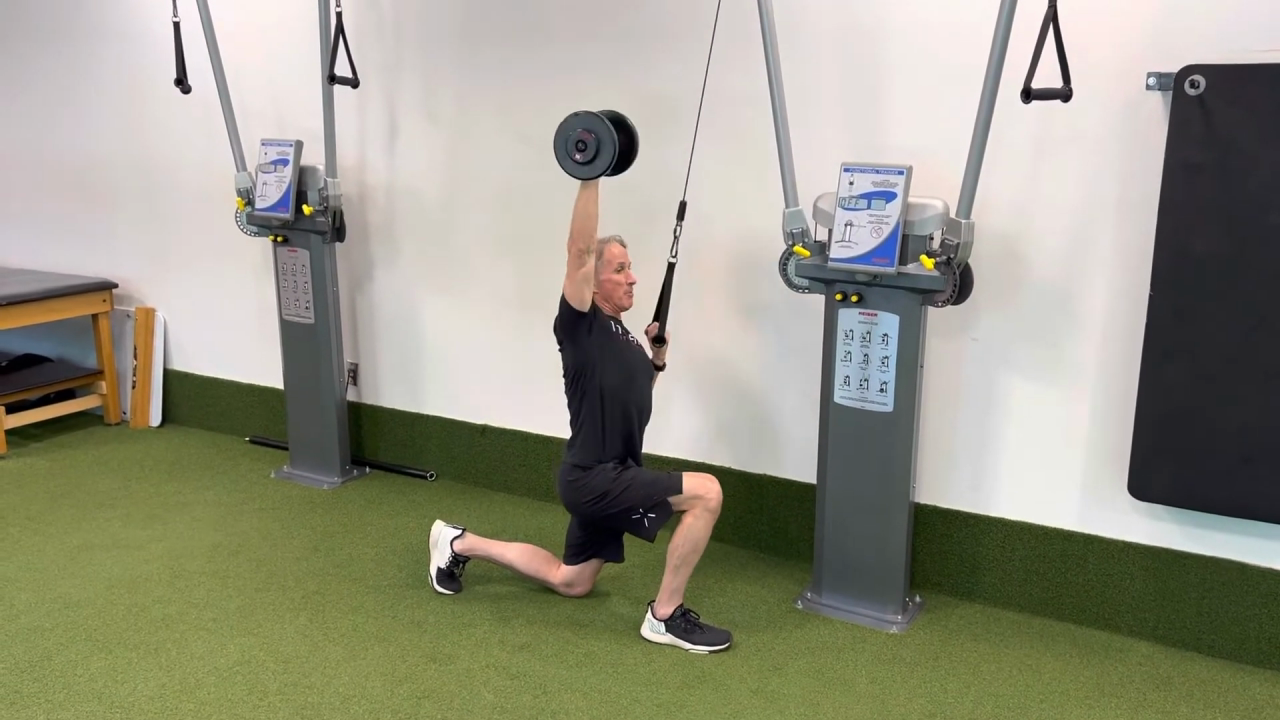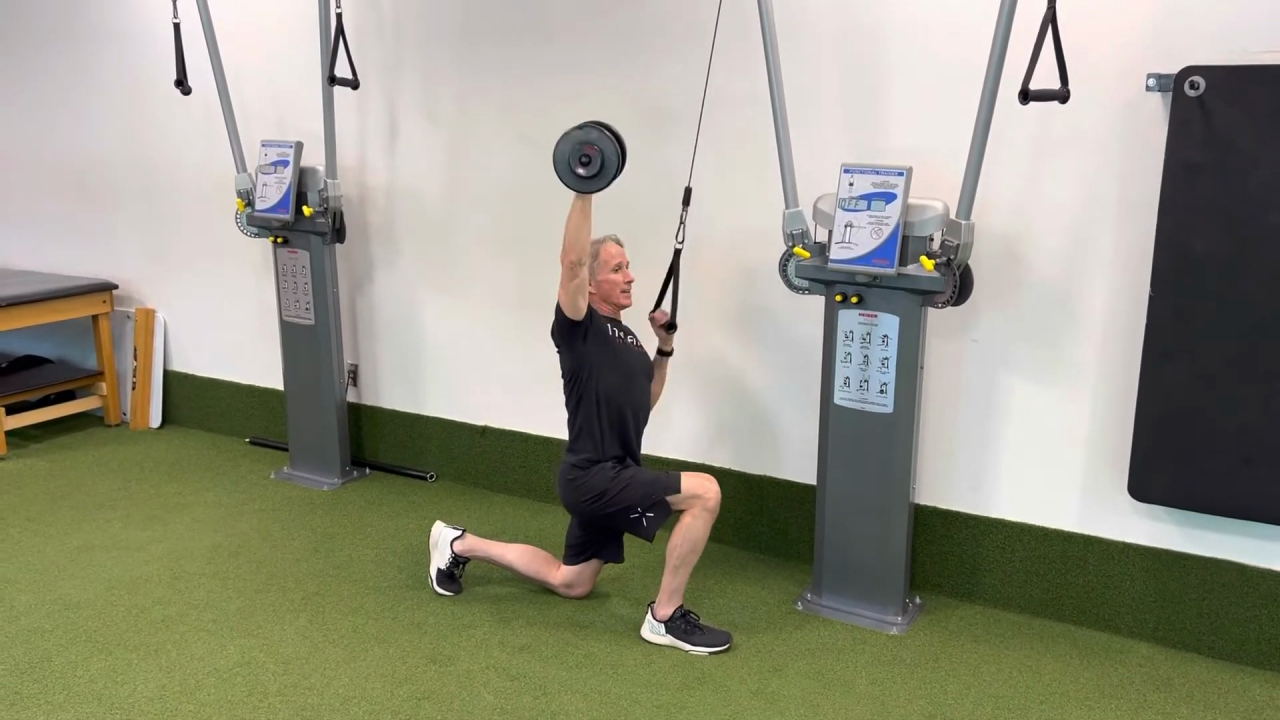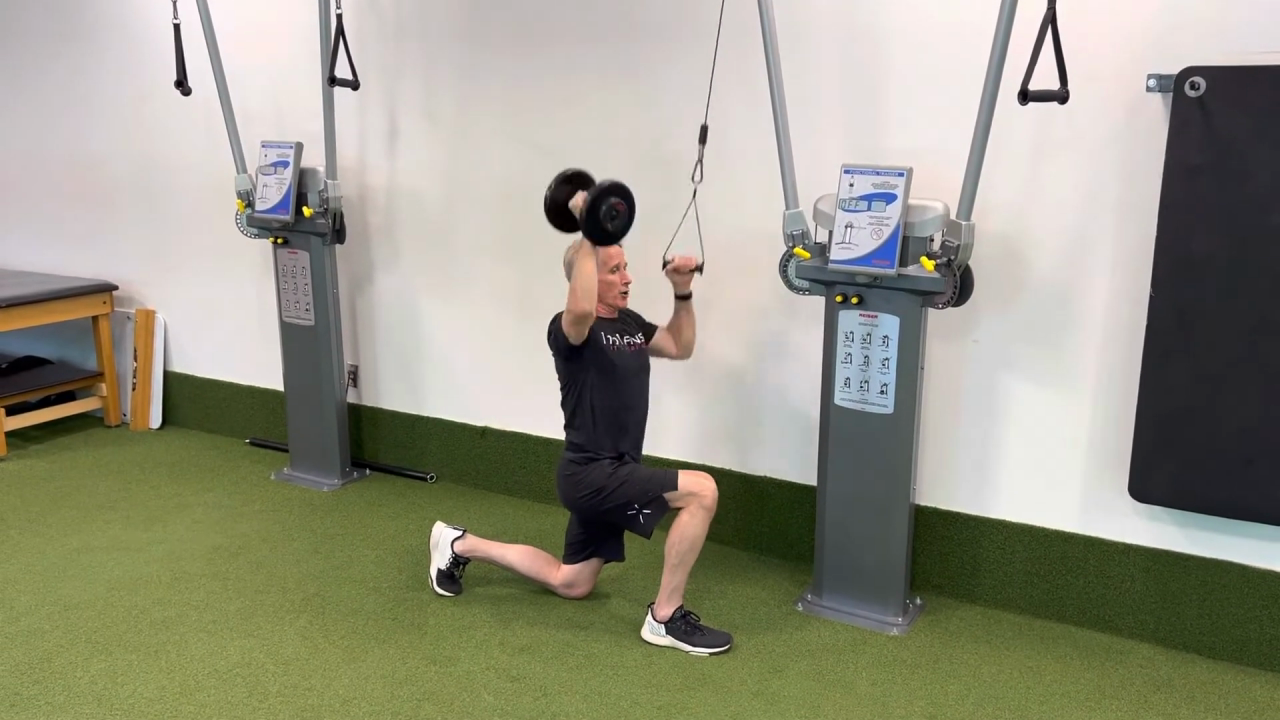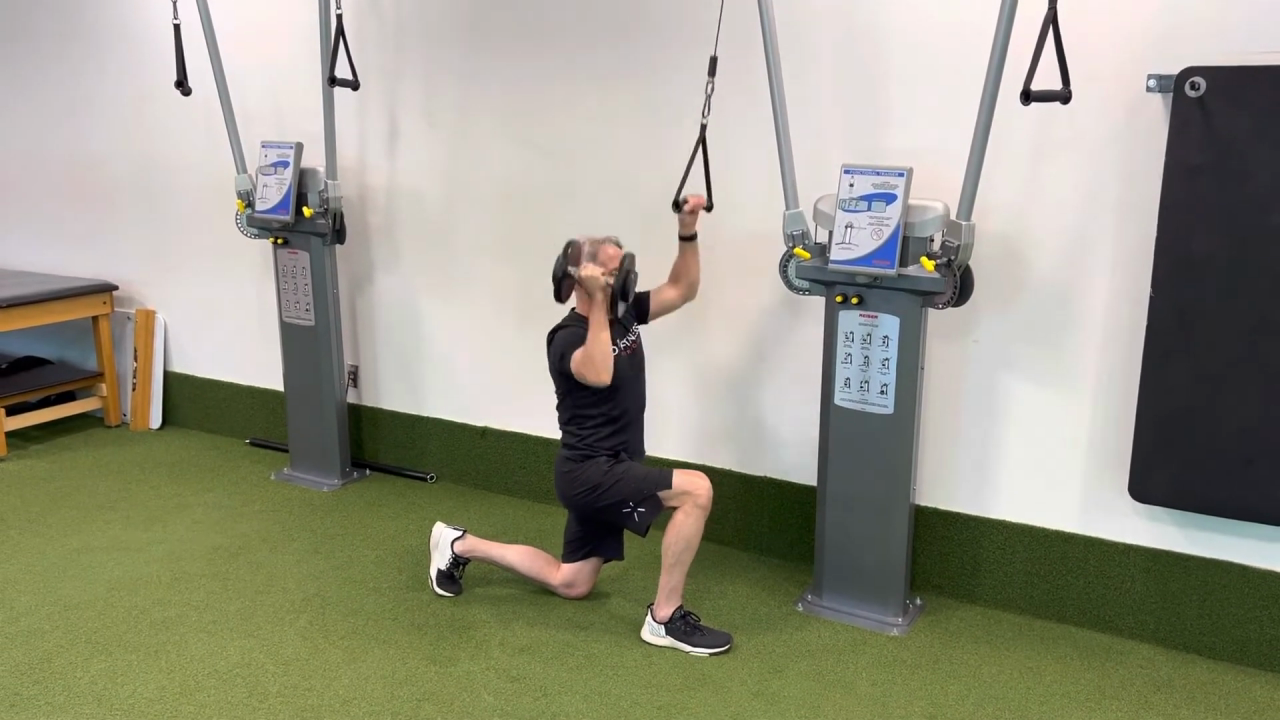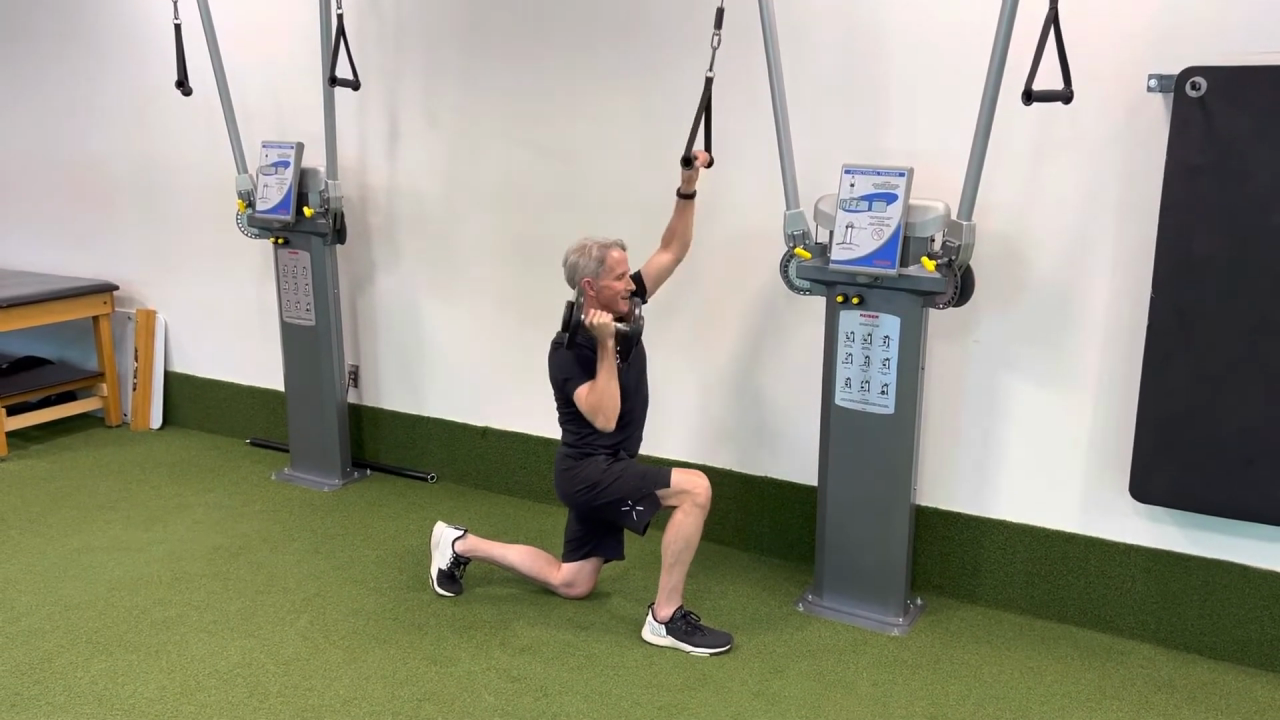
dt=0.3s
person 1, frame 1
left shoulder: (619, 336)
right shoulder: (580, 324)
right elbow: (580, 250)
left wrist: (656, 359)
right wrist: (590, 177)
left hip: (609, 476)
right hip: (595, 479)
left knee: (569, 582)
right knee: (706, 494)
left ankle: (460, 545)
right ankle: (665, 616)
person 1, frame 2
left shoulder: (622, 334)
right shoulder: (577, 326)
left elbow: (645, 398)
right elbow: (571, 263)
left wrist: (665, 346)
right wrist: (583, 191)
left hip: (607, 476)
right hip: (594, 477)
left knee: (570, 582)
right knee: (704, 493)
left ankle: (459, 545)
right ankle: (665, 617)
person 1, frame 3
left shoulder: (628, 321)
right shoulder: (567, 328)
left elbow: (681, 347)
right elbow: (581, 309)
left wrist: (681, 291)
right wrist: (586, 231)
left hip: (609, 473)
right hip: (592, 474)
left knee: (570, 583)
right knee: (701, 489)
left ankle: (460, 546)
right ankle: (665, 617)
person 1, frame 4
left shoulder: (625, 310)
right shoulder: (567, 336)
left elbow: (683, 289)
right elbow: (600, 375)
left wrist: (687, 231)
right wrist: (595, 307)
left hip: (606, 472)
right hip: (589, 473)
left knee: (570, 583)
right knee: (697, 489)
left ankle: (459, 545)
right ankle: (665, 618)
person 1, frame 5
left shoulder: (624, 305)
right shoulder: (569, 351)
left elbow: (673, 249)
right elbow: (605, 420)
left wrist: (688, 187)
right wrist: (606, 348)
left hip: (605, 470)
right hip: (589, 472)
left knee: (570, 583)
right knee: (695, 489)
left ankle: (460, 546)
right ankle: (666, 618)
